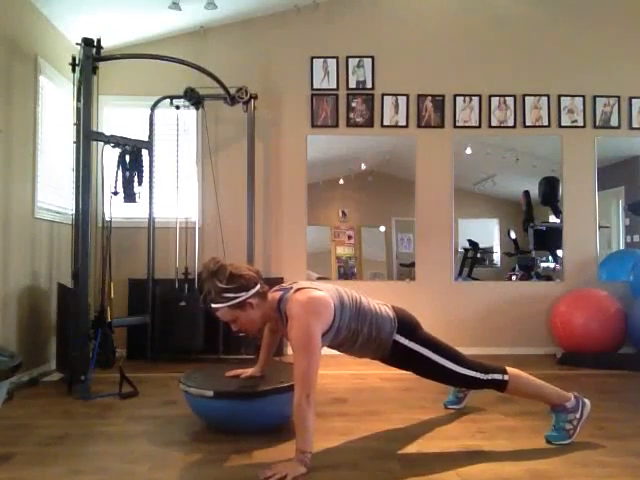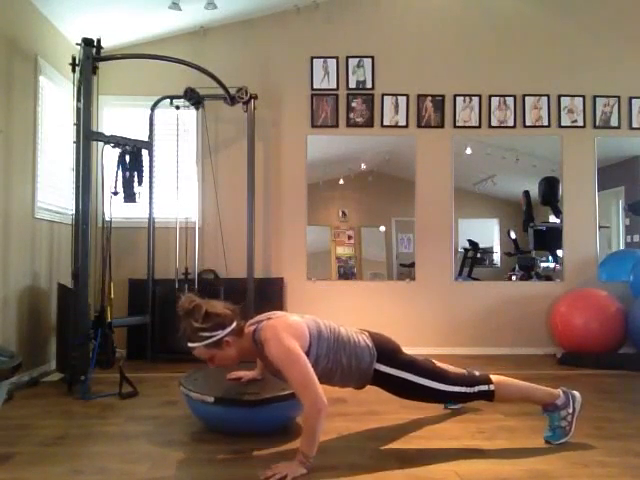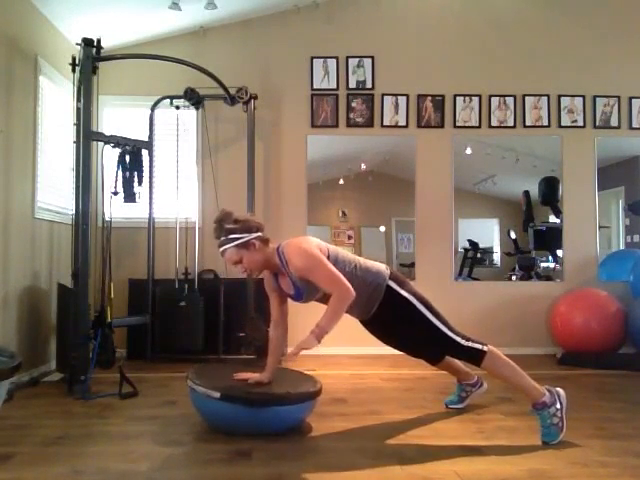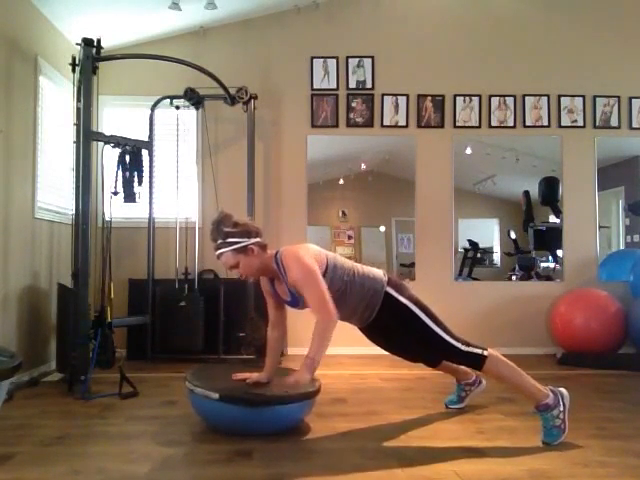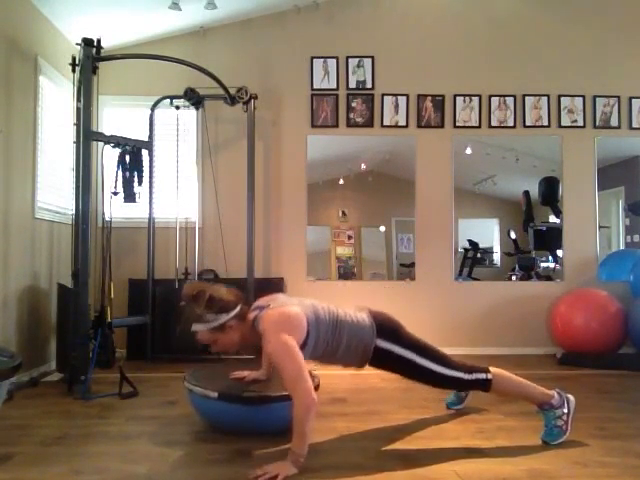
dt=1s
person 1, frame 1
left shoulder: (302, 312)
right shoulder: (273, 298)
left elbow: (305, 395)
right elbow: (272, 327)
right wrist: (259, 368)
left hip: (396, 334)
right hip: (381, 329)
left knee: (481, 374)
left ankle: (569, 404)
right ankle: (461, 388)
person 1, frame 2
left shoulder: (275, 340)
right shoulder: (253, 328)
left elbow: (316, 405)
right wrist: (258, 371)
left hip: (375, 362)
right hip: (362, 350)
left knee: (471, 389)
right knee: (425, 371)
left ankle: (559, 399)
right ankle: (462, 372)
person 1, frame 3
left shoulder: (297, 253)
right shoulder: (271, 276)
left elbow: (344, 293)
right elbow: (278, 325)
left wrist: (315, 336)
right wrist: (267, 373)
left hip: (388, 292)
right hip: (369, 311)
left knee: (458, 344)
right knee: (427, 351)
left ankle: (545, 399)
right ankle: (469, 382)
person 1, frame 4
left shoulder: (295, 262)
right shoulder: (268, 278)
left elbow: (328, 315)
right elbow: (276, 327)
left wrist: (308, 368)
right wrist: (266, 374)
left hip: (386, 299)
right hip: (367, 317)
left knee: (458, 350)
right knee: (424, 355)
left ankle: (548, 399)
right ankle: (468, 382)
person 1, frame 5
left shoulder: (272, 332)
right shoulder: (257, 310)
left elbow: (306, 400)
right wrist: (262, 372)
left hip: (377, 340)
right hip: (364, 330)
left knee: (459, 375)
left ankle: (553, 400)
right ankle: (463, 387)
